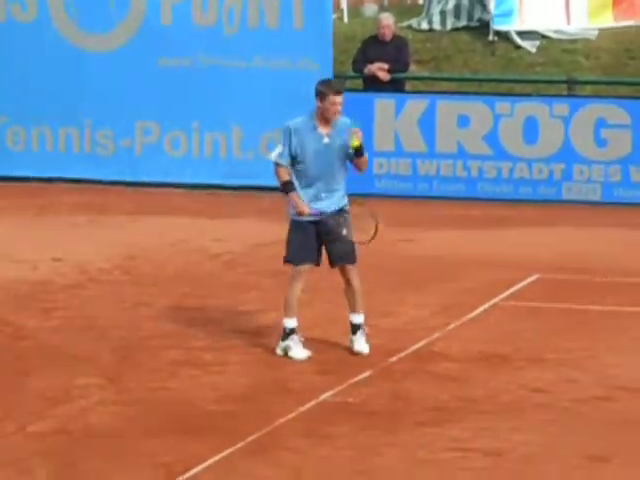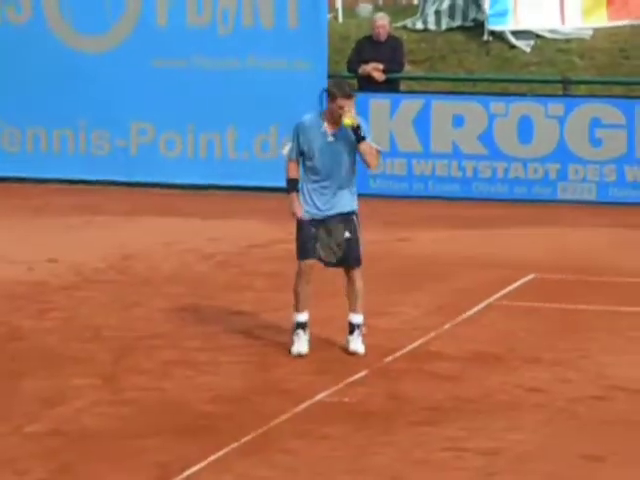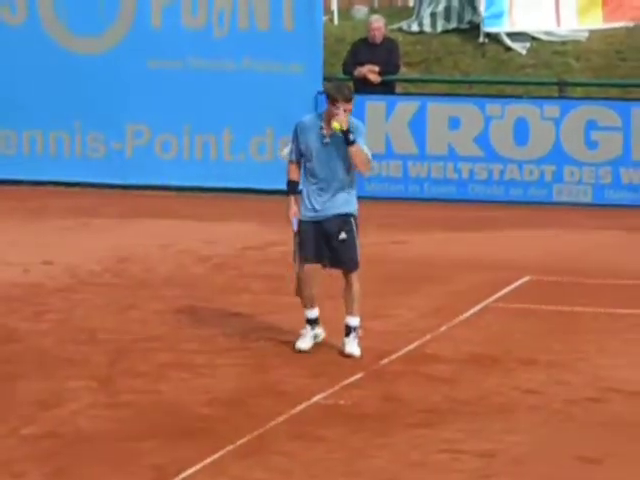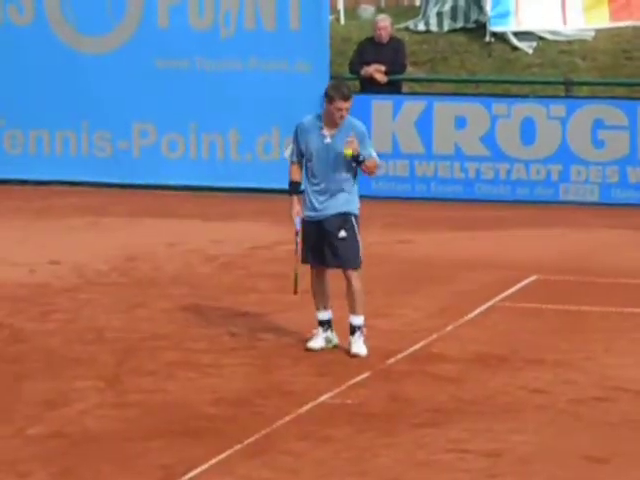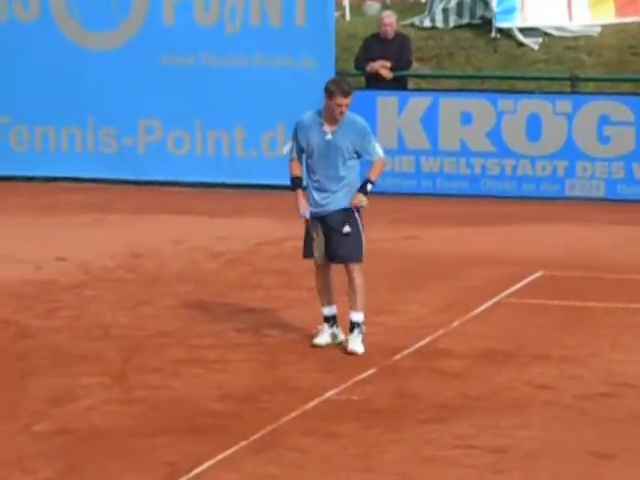
dt=0.2s
person 1, frame 1
left shoulder: (345, 127)
right shoulder: (294, 129)
left elbow: (361, 167)
right elbow: (281, 166)
left wrist: (358, 149)
right wrist: (293, 197)
left hip: (336, 209)
right hip: (304, 212)
left knee: (349, 269)
right knee: (300, 271)
left ankle: (358, 331)
right ankle: (288, 337)
person 1, frame 2
left shoulder: (354, 127)
right shoulder: (304, 126)
left elbow: (373, 162)
right elbow: (293, 162)
left wrist: (356, 130)
right wrist: (294, 197)
left hip: (344, 209)
right hip: (310, 209)
left knee: (353, 270)
right knee: (304, 267)
left ankle: (355, 331)
right ankle: (300, 329)
person 1, frame 3
left shoulder: (354, 128)
right shoulder: (304, 126)
left elbow: (363, 167)
right elbow: (294, 163)
left wrist: (346, 133)
right wrist: (292, 199)
left hip: (342, 210)
right hip: (309, 212)
left knee: (350, 272)
right knee: (305, 271)
left ankle: (352, 333)
right ankle: (312, 326)
person 1, frame 4
left shoulder: (357, 130)
right shoulder: (304, 128)
left elbow: (373, 168)
right elbow: (296, 164)
left wrist: (358, 158)
right wrist: (295, 198)
left hip: (343, 210)
right hip: (312, 211)
left knee: (351, 272)
right knee: (317, 272)
left ankle: (357, 332)
right ankle: (326, 329)
person 1, frame 5
left shoulder: (358, 126)
right shoulder: (304, 124)
left elbow: (379, 159)
right elbow: (296, 160)
left wrist: (365, 189)
right wrist: (299, 193)
left hip: (346, 207)
right hip: (316, 207)
left knee: (353, 266)
right knee: (321, 265)
left ankle: (356, 329)
right ankle: (331, 325)
